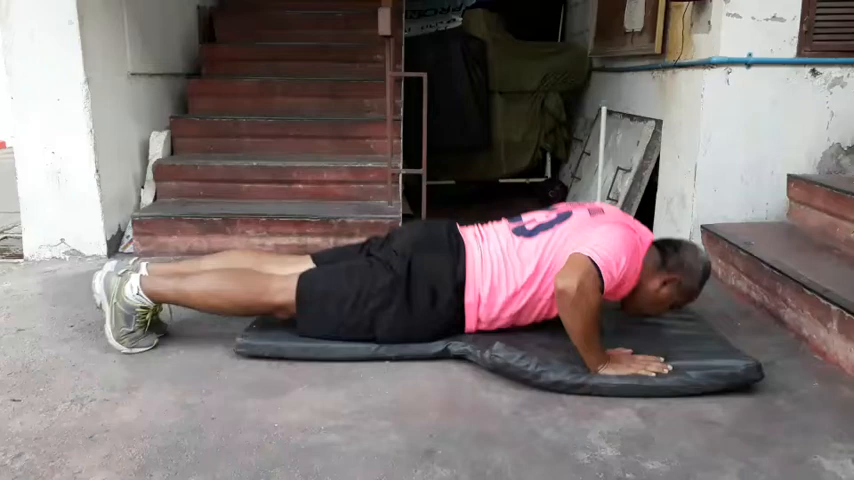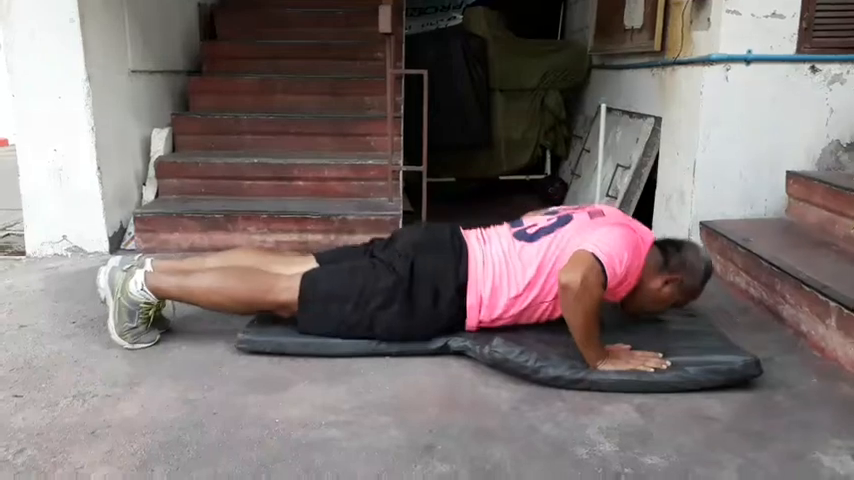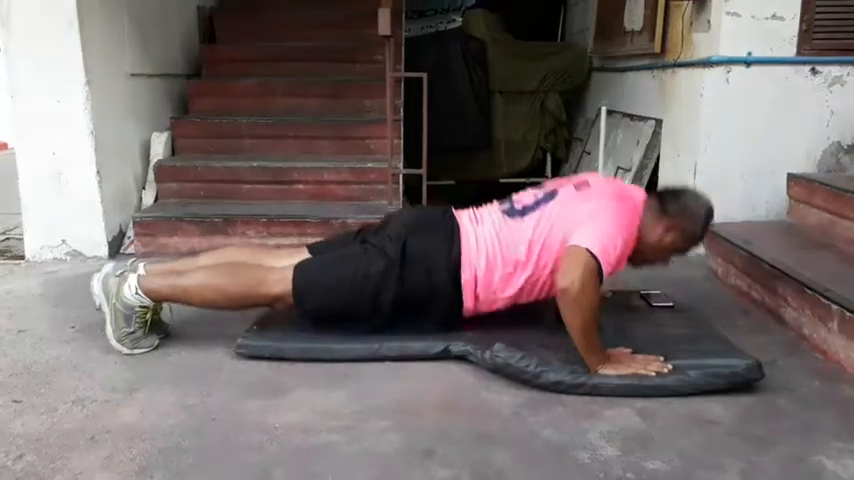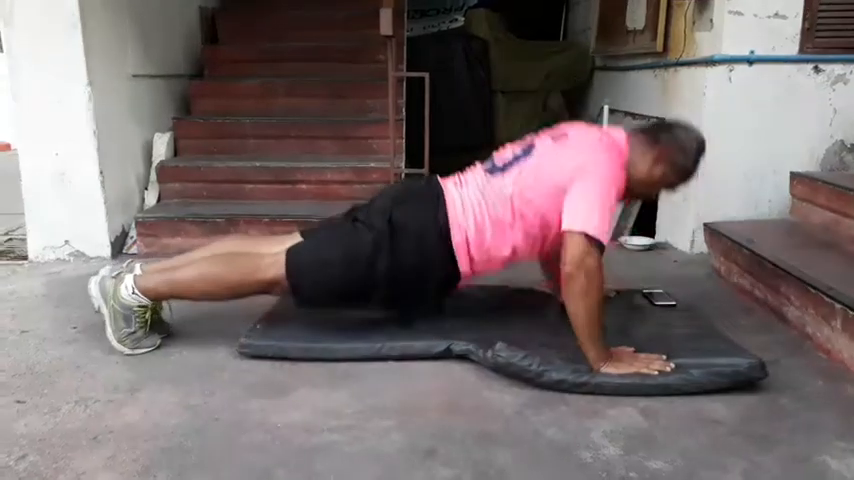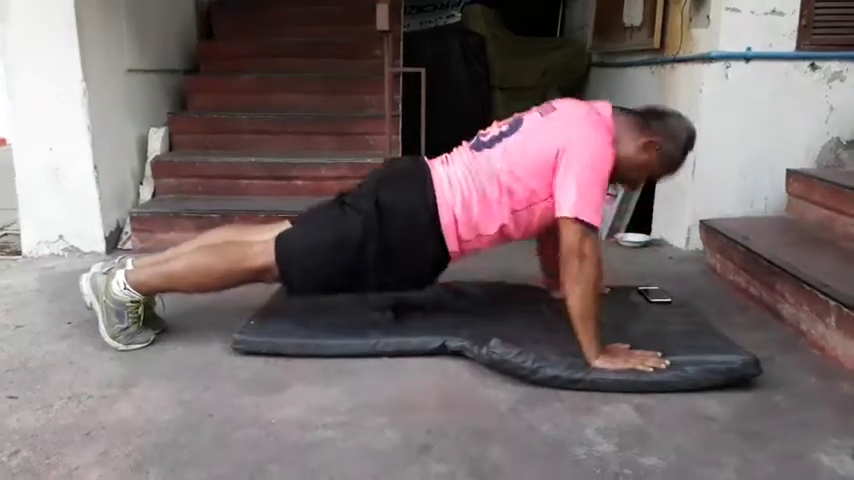
dt=0.2s
person 1, frame 1
left shoulder: (606, 222)
right shoulder: (624, 244)
right elbow: (573, 284)
right wrist: (600, 360)
left hip: (439, 249)
right hip: (435, 290)
left knee: (291, 269)
right knee: (285, 296)
left ankle: (144, 272)
right ankle: (140, 286)
person 1, frame 2
left shoulder: (608, 222)
right shoulder: (626, 244)
right elbow: (575, 283)
left wrist: (582, 307)
right wrist: (599, 356)
left hip: (441, 251)
right hip: (437, 291)
left knee: (291, 270)
right knee: (287, 296)
left ankle: (149, 270)
right ankle: (144, 283)
person 1, frame 3
left shoulder: (601, 190)
right shoulder: (618, 214)
right elbow: (573, 284)
left wrist: (583, 302)
right wrist: (598, 360)
left hip: (435, 235)
right hip: (432, 271)
left knee: (288, 263)
right knee: (282, 286)
left ankle: (139, 272)
right ankle: (139, 287)
person 1, frame 4
left shoulder: (585, 139)
right shoulder: (605, 163)
left elbow: (552, 227)
right elbow: (581, 266)
left wrist: (562, 295)
right wrist: (600, 358)
left hip: (425, 208)
right hip: (423, 241)
left knee: (281, 251)
right knee: (277, 273)
left ankle: (138, 274)
right ankle: (136, 287)
person 1, frame 5
left shoulder: (577, 120)
right shoulder: (594, 143)
left elbow: (541, 203)
right elbow: (579, 249)
left wrist: (557, 285)
right wrist: (598, 351)
left hip: (415, 188)
right hip: (411, 221)
left knee: (268, 242)
right knee: (265, 260)
left ankle: (128, 269)
right ankle: (124, 284)
